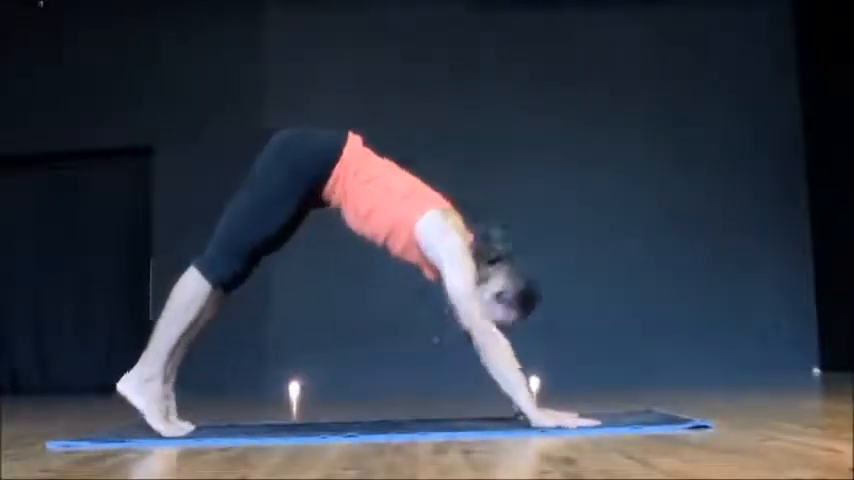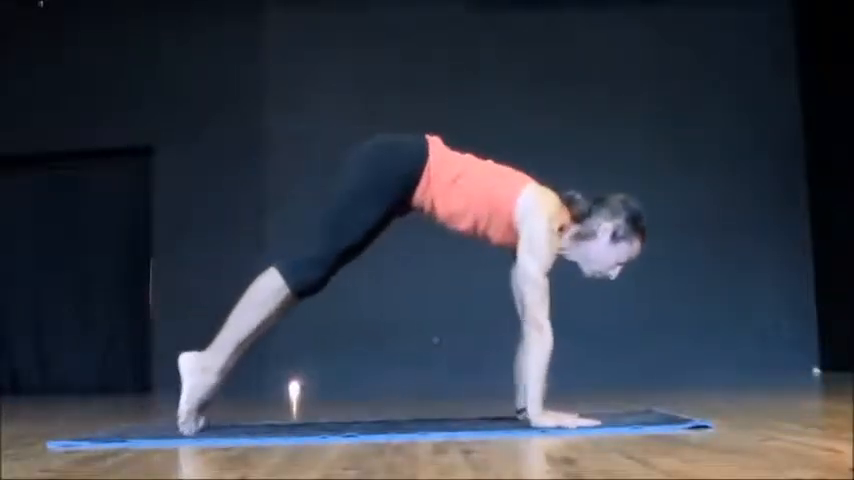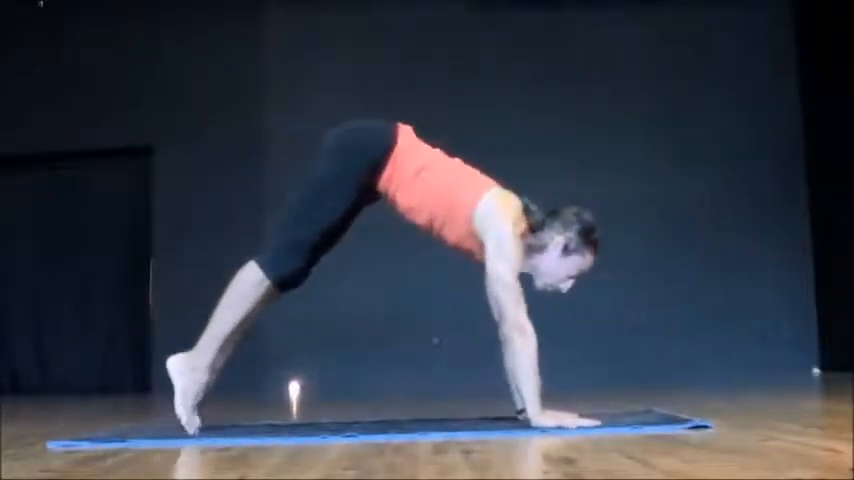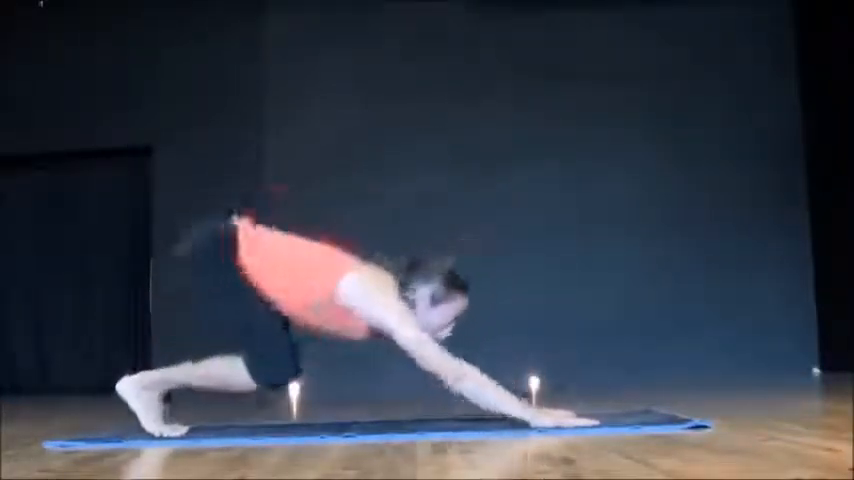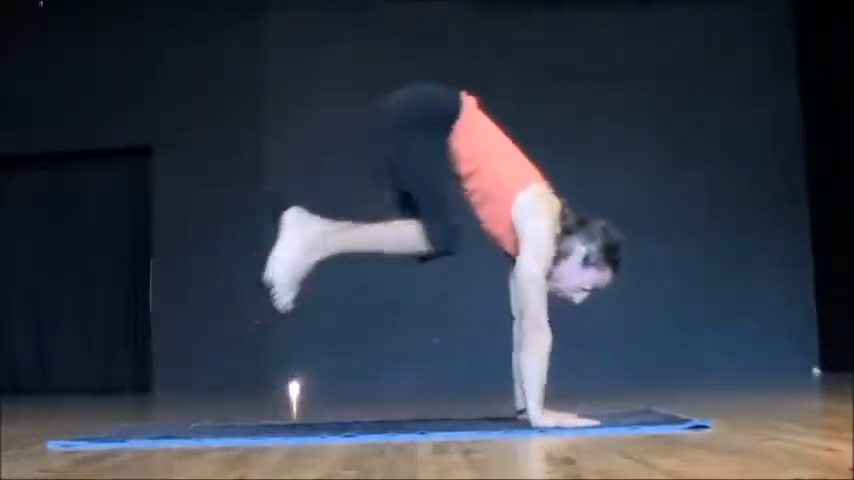
dt=0.5s
person 1, frame 1
left shoulder: (462, 254)
right shoulder: (451, 249)
left elbow: (485, 334)
right elbow: (483, 335)
left wrist: (525, 404)
right wrist: (534, 412)
left hip: (323, 167)
right hip: (311, 159)
left knee: (230, 270)
right knee: (222, 262)
left ankle: (159, 383)
right ankle: (147, 376)
person 1, frame 2
left shoulder: (546, 227)
right shoulder: (543, 220)
left elbow: (532, 324)
right elbow: (536, 324)
left wrist: (525, 404)
right wrist: (536, 412)
left hip: (407, 173)
right hip: (400, 167)
left knee: (310, 272)
right knee: (307, 268)
left ankle: (211, 369)
right ankle: (210, 362)
person 1, frame 3
left shoulder: (514, 234)
right shoulder: (503, 227)
left elbow: (512, 325)
right elbow: (515, 322)
left wrist: (526, 402)
right wrist: (537, 411)
left hip: (373, 157)
right hip: (367, 152)
left knee: (291, 266)
right knee: (285, 262)
left ankle: (203, 364)
right ankle: (196, 362)
person 1, frame 4
left shoulder: (387, 299)
right shoulder: (378, 301)
left elbow: (449, 370)
right elbow: (447, 370)
left wrist: (522, 408)
right wrist: (532, 414)
left hip: (239, 251)
right hip: (221, 253)
left knee: (275, 367)
right knee: (276, 371)
left ankle: (150, 383)
right ankle: (146, 385)
person 1, frame 5
left shoulder: (528, 235)
right shoulder: (542, 226)
left elbow: (524, 321)
right elbow: (532, 324)
left wrist: (525, 405)
right wrist: (534, 411)
left hip: (432, 121)
right hip: (422, 112)
left knee: (432, 239)
right knee: (442, 235)
left ankle: (318, 232)
right ankle: (318, 238)
